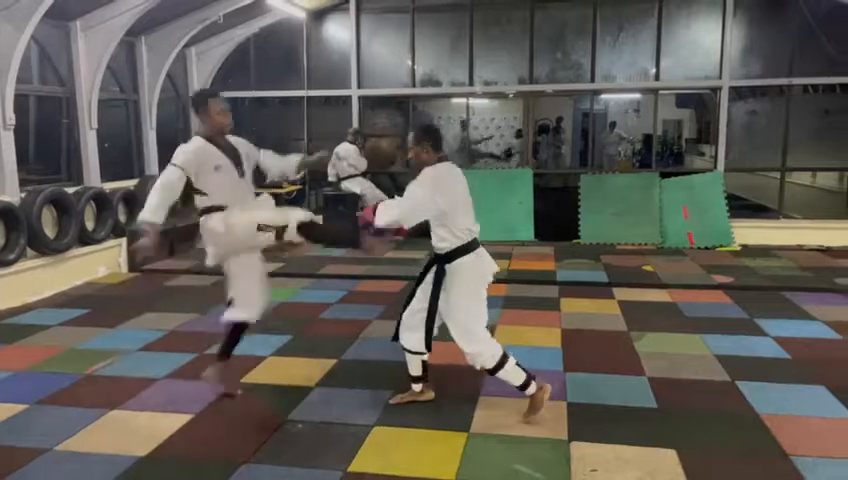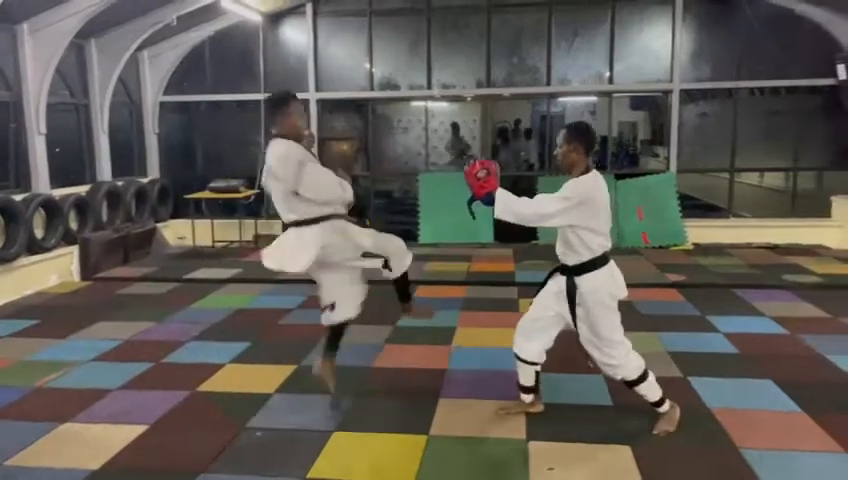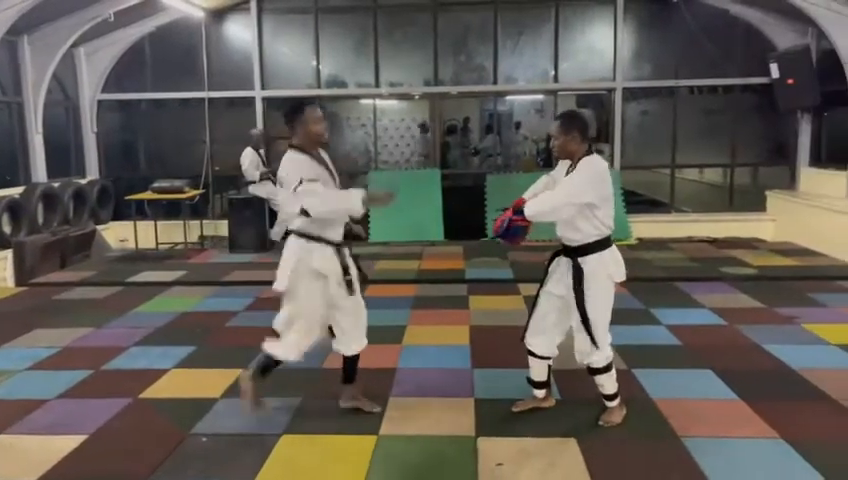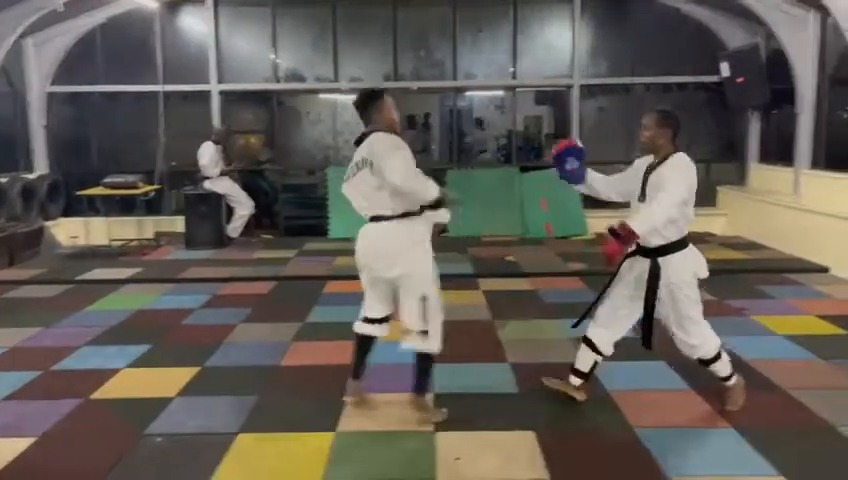
dt=1s
person 1, frame 1
left shoulder: (238, 146)
right shoulder: (191, 153)
left elbow: (269, 163)
right elbow: (164, 189)
left wrist: (305, 161)
right wrist: (149, 230)
left hip: (246, 229)
right hip: (224, 227)
left knee: (248, 302)
right knee: (295, 219)
left ankle: (219, 367)
person 1, frame 2
left shoulder: (283, 153)
right shoulder: (289, 153)
right elbow: (333, 191)
right wrist: (344, 188)
left hip: (329, 230)
right hip: (320, 237)
left knee: (343, 298)
right knee: (395, 250)
left ankle: (328, 359)
person 1, frame 3
left shoulder: (319, 156)
right shoulder: (295, 165)
right elbow: (322, 203)
left wrist: (349, 222)
right wrist: (367, 198)
left hip: (330, 252)
right hip: (309, 257)
left knee: (353, 324)
right knee: (297, 333)
left ankle: (350, 392)
right ankle: (253, 377)
person 1, frame 4
left shoulder: (358, 157)
right shoulder: (390, 144)
right elbow: (401, 177)
right wrist: (437, 198)
left hip: (373, 239)
right hip: (404, 238)
left knee: (374, 312)
right knee: (424, 321)
left ankle: (355, 384)
right ankle: (420, 400)
person 2, frame 1
left shoulder: (432, 179)
right shoulder: (446, 172)
left elbow: (397, 215)
right elbow: (409, 207)
left wrist: (374, 215)
right wrist: (386, 208)
left hip: (461, 267)
right hip: (449, 264)
left knee: (473, 340)
right knee: (414, 323)
left ankle: (534, 389)
right ankle: (419, 387)
person 2, frame 2
left shoulder: (584, 189)
right shoulder: (583, 183)
left elbow: (534, 211)
left wrist: (491, 194)
left hip: (592, 283)
right hip: (570, 278)
left knee: (613, 352)
right knee: (530, 333)
left ankle: (666, 407)
right ankle: (530, 399)
person 2, frame 3
left shoulder: (593, 169)
right shoulder: (567, 166)
left elbow: (557, 201)
right elbow: (546, 186)
left wrist: (517, 210)
right wrist: (519, 207)
left hip: (594, 263)
right hip: (568, 260)
left knee: (590, 339)
right knee: (540, 328)
left ankle: (614, 403)
right ankle: (542, 395)
person 2, frame 4
left shoulder: (681, 165)
right shoulder: (644, 166)
left elbow: (664, 207)
right elbow: (613, 188)
left wrist: (627, 232)
right wrist: (581, 175)
left hip: (673, 262)
right hip: (641, 259)
left knee: (692, 331)
right knee: (605, 319)
left ankle: (731, 382)
right ankle: (576, 383)
